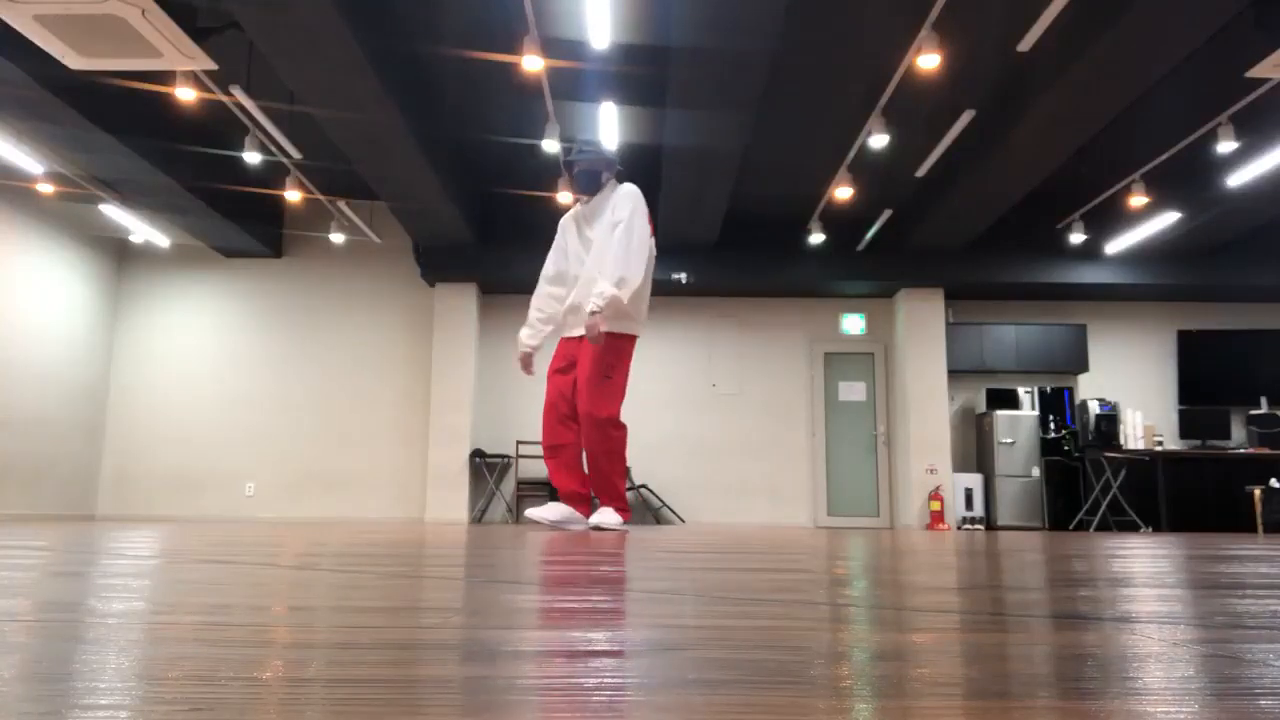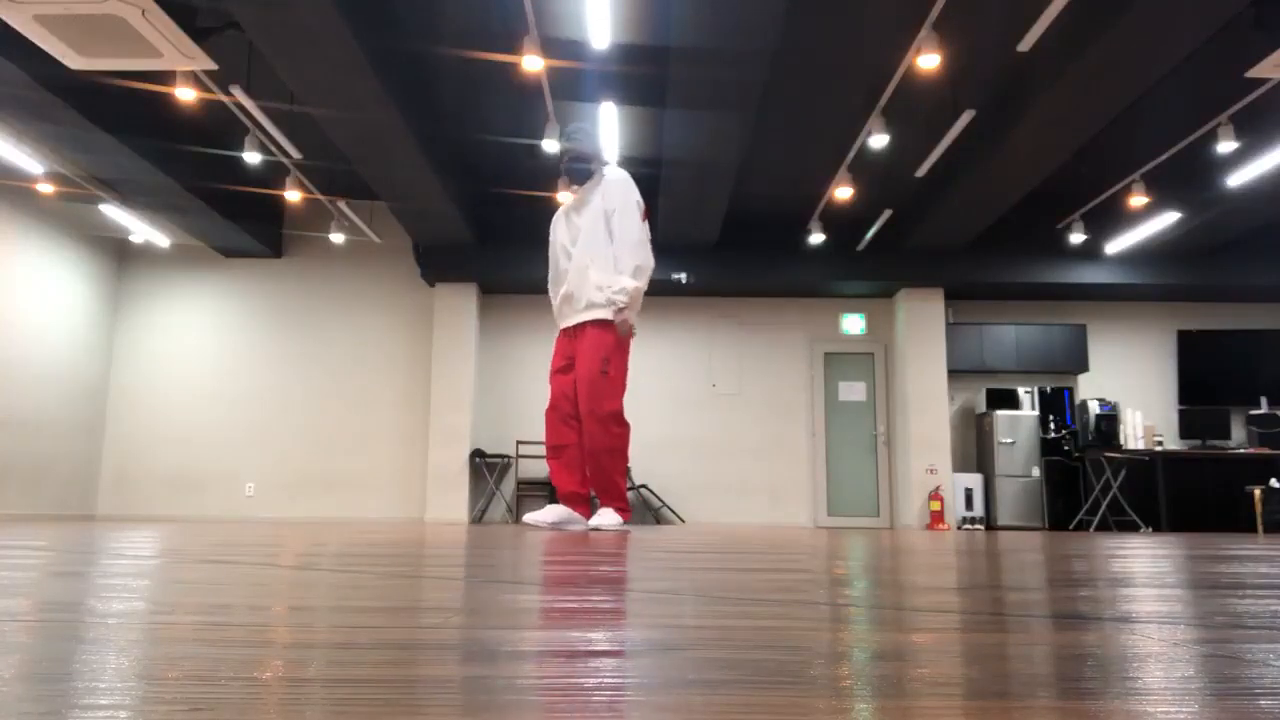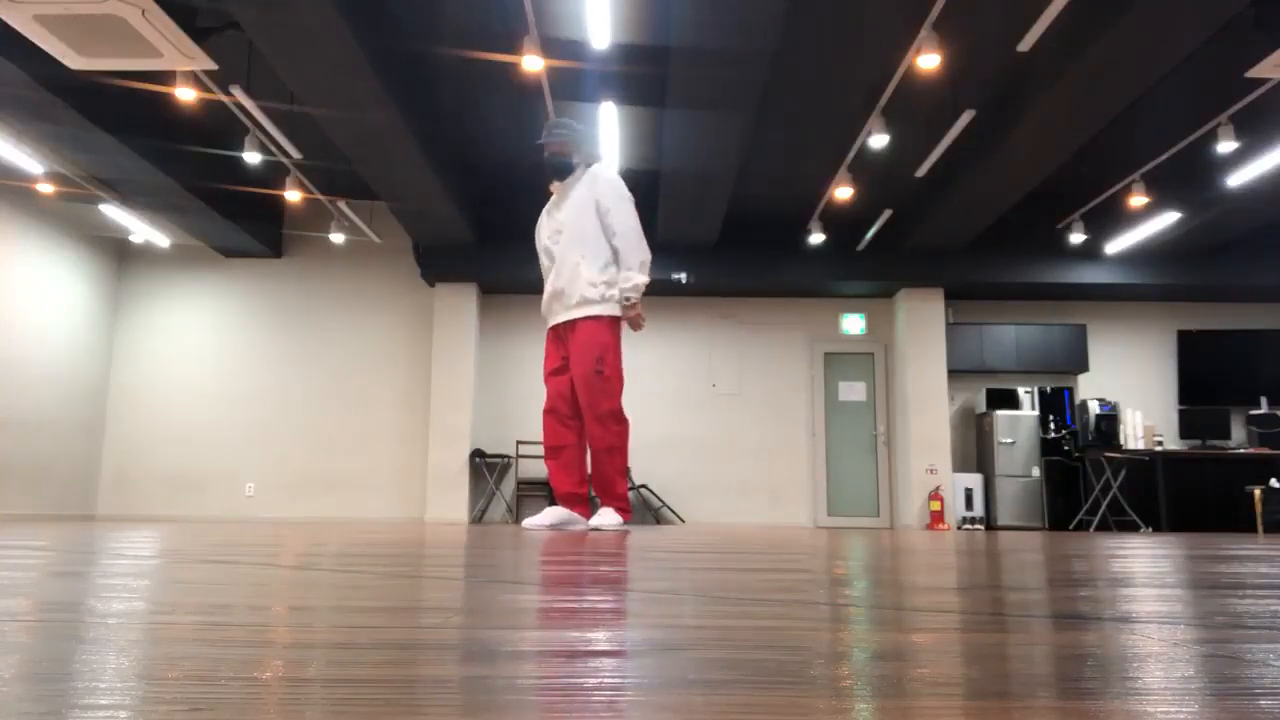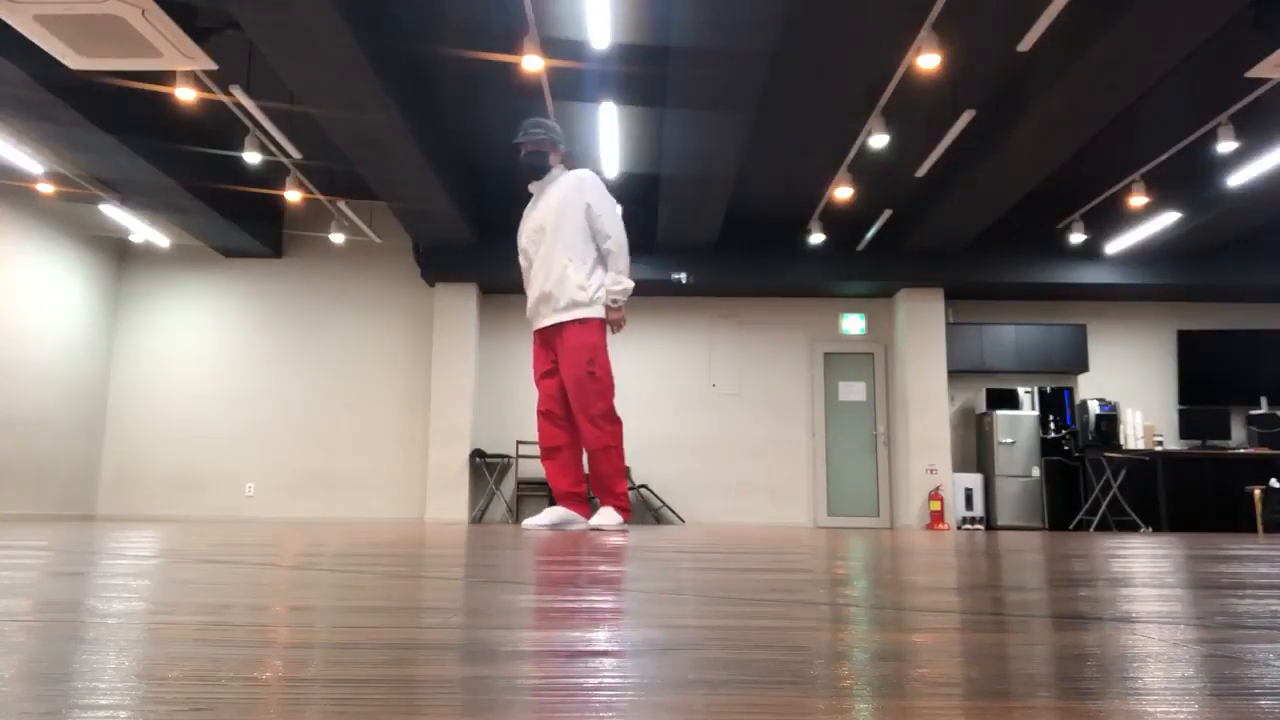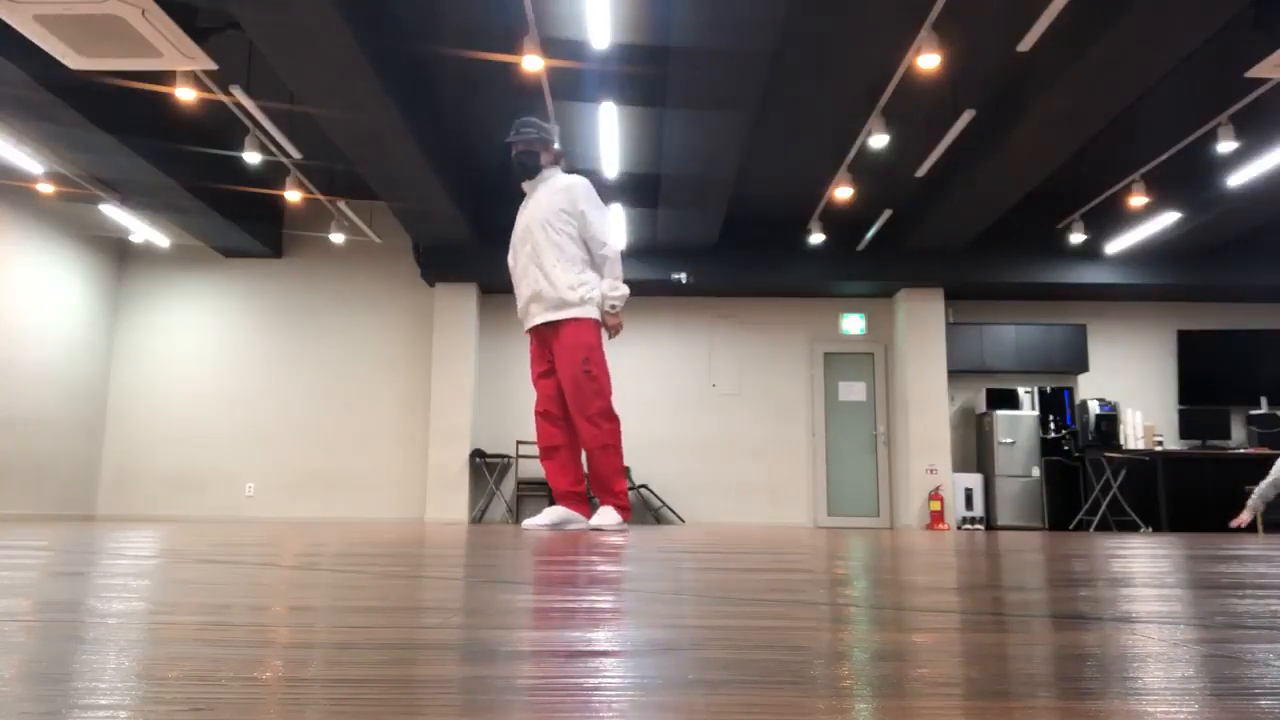
dt=0.4s
person 1, frame 1
left shoulder: (627, 197)
right shoulder: (569, 221)
left elbow: (625, 260)
right elbow: (551, 283)
left wrist: (599, 307)
right wrist: (530, 337)
left hip: (611, 327)
right hip: (571, 330)
left knee: (597, 414)
right knee: (558, 415)
left ankle: (613, 506)
right ankle: (573, 503)
person 1, frame 2
left shoulder: (616, 183)
right shoulder: (563, 215)
left elbow: (632, 244)
left wrist: (623, 300)
left hip: (605, 316)
right hip: (570, 321)
left knee: (600, 410)
right knee: (562, 412)
left ankle: (614, 507)
right ankle: (572, 504)
person 1, frame 3
left shoulder: (600, 180)
right shoulder: (550, 208)
left elbow: (628, 237)
left wrist: (630, 295)
right wrist: (554, 309)
left hip: (595, 311)
right hip: (558, 318)
left knee: (600, 408)
right knee: (559, 412)
left ankle: (614, 507)
right ankle: (571, 504)
person 1, frame 4
left shoulder: (581, 183)
right shoulder: (531, 208)
left elbow: (613, 239)
left wrist: (615, 297)
right wrist: (538, 310)
left hip: (581, 314)
right hip: (544, 321)
left knee: (593, 409)
right knee: (552, 413)
left ankle: (613, 506)
right ankle: (570, 504)
person 1, frame 5
left shoulder: (572, 187)
right shoulder: (526, 205)
left elbow: (604, 246)
left wrist: (612, 302)
right wrist: (528, 312)
left hip: (575, 313)
right hip: (540, 321)
left knee: (590, 408)
right knee: (551, 413)
left ankle: (613, 505)
right ankle: (570, 504)
